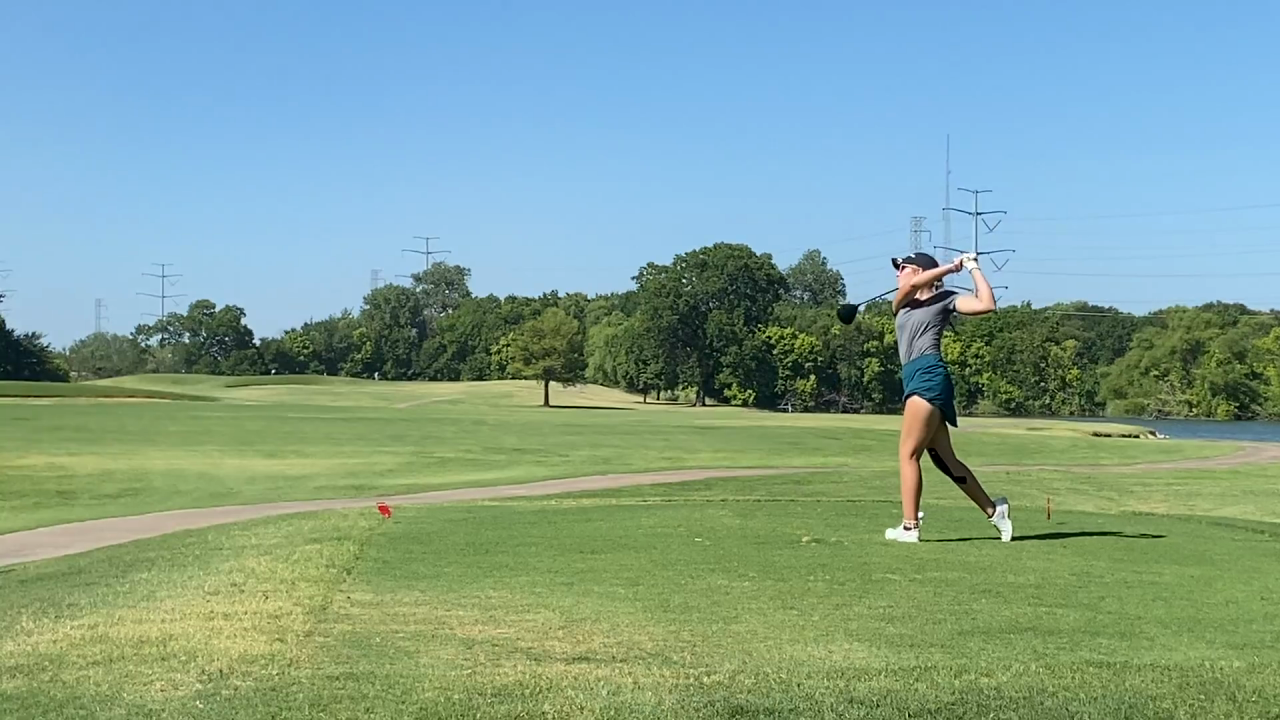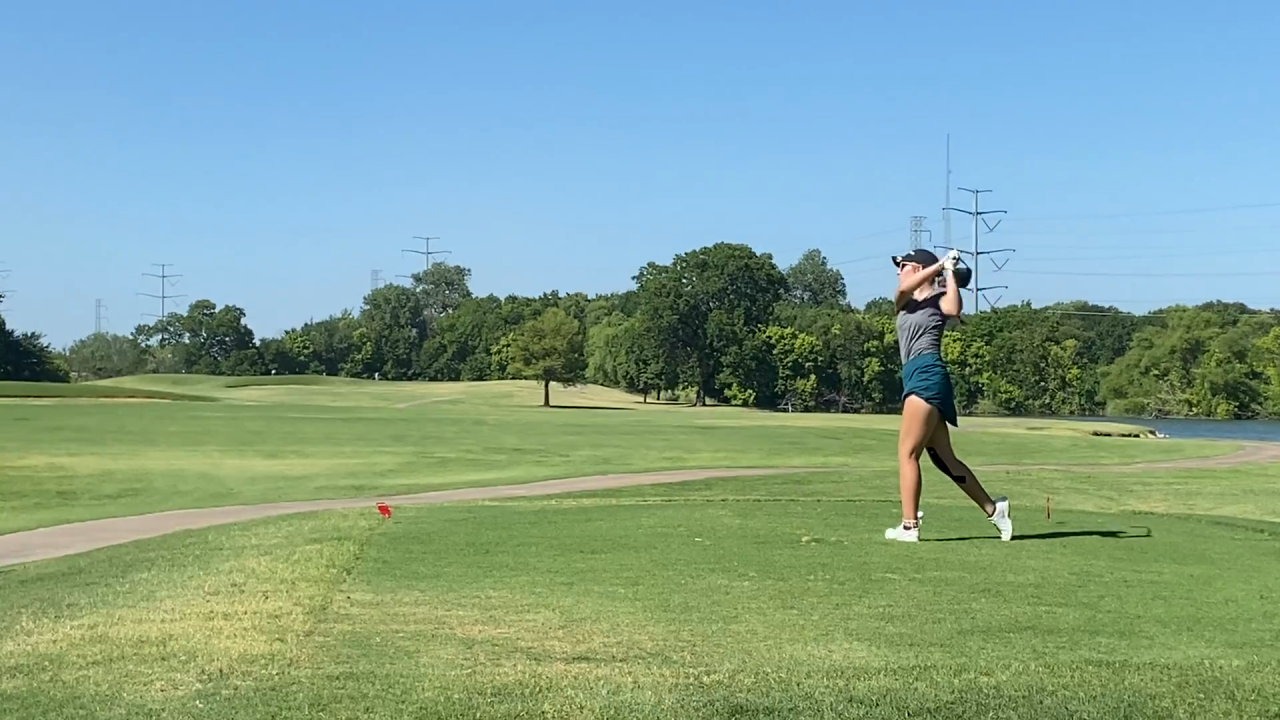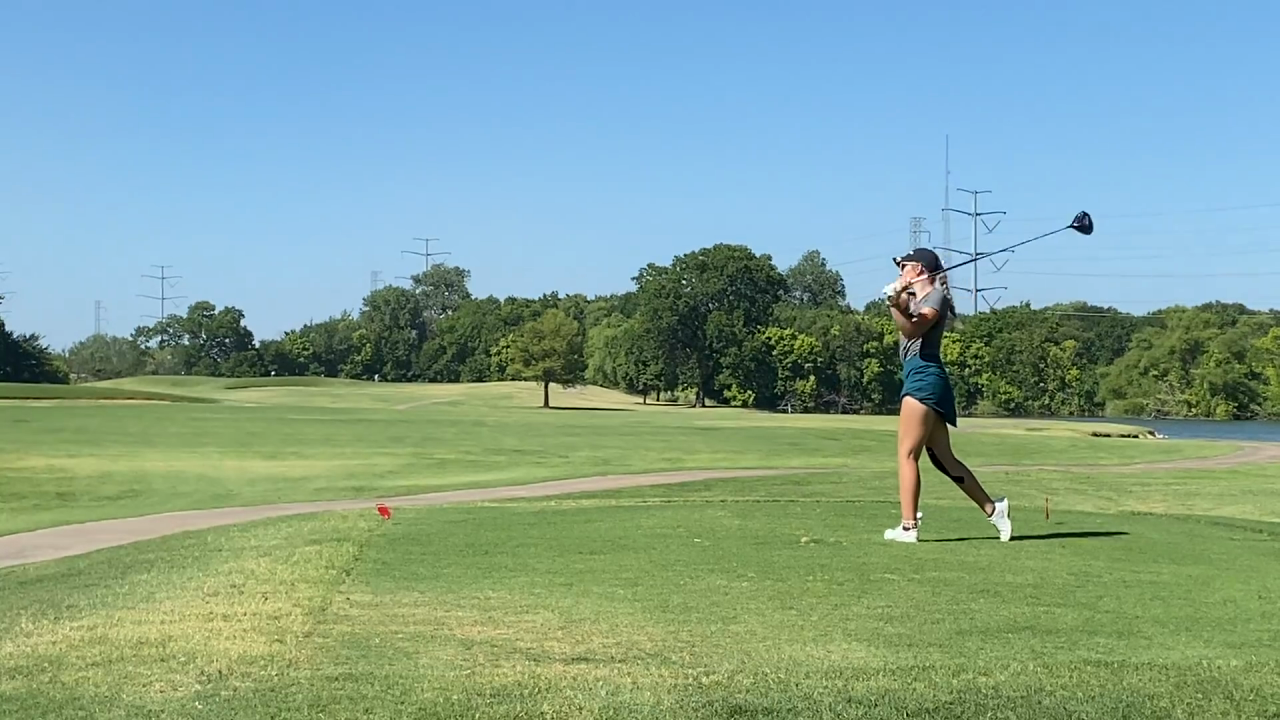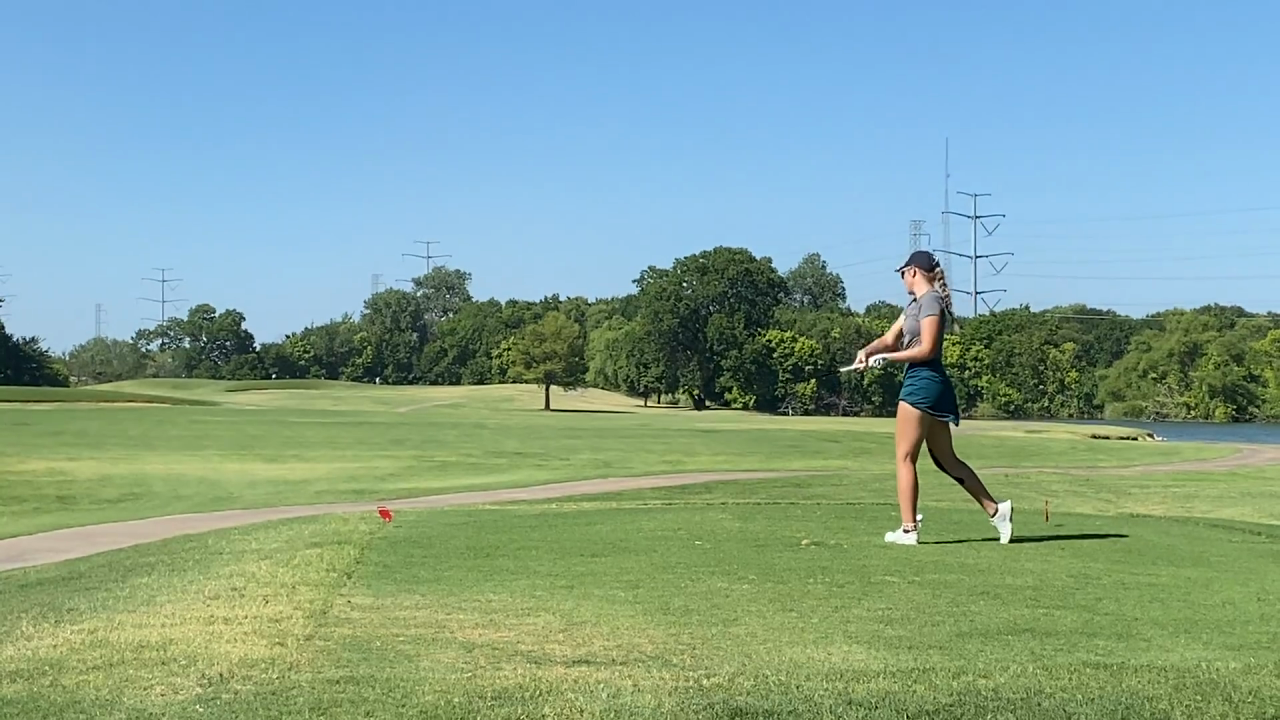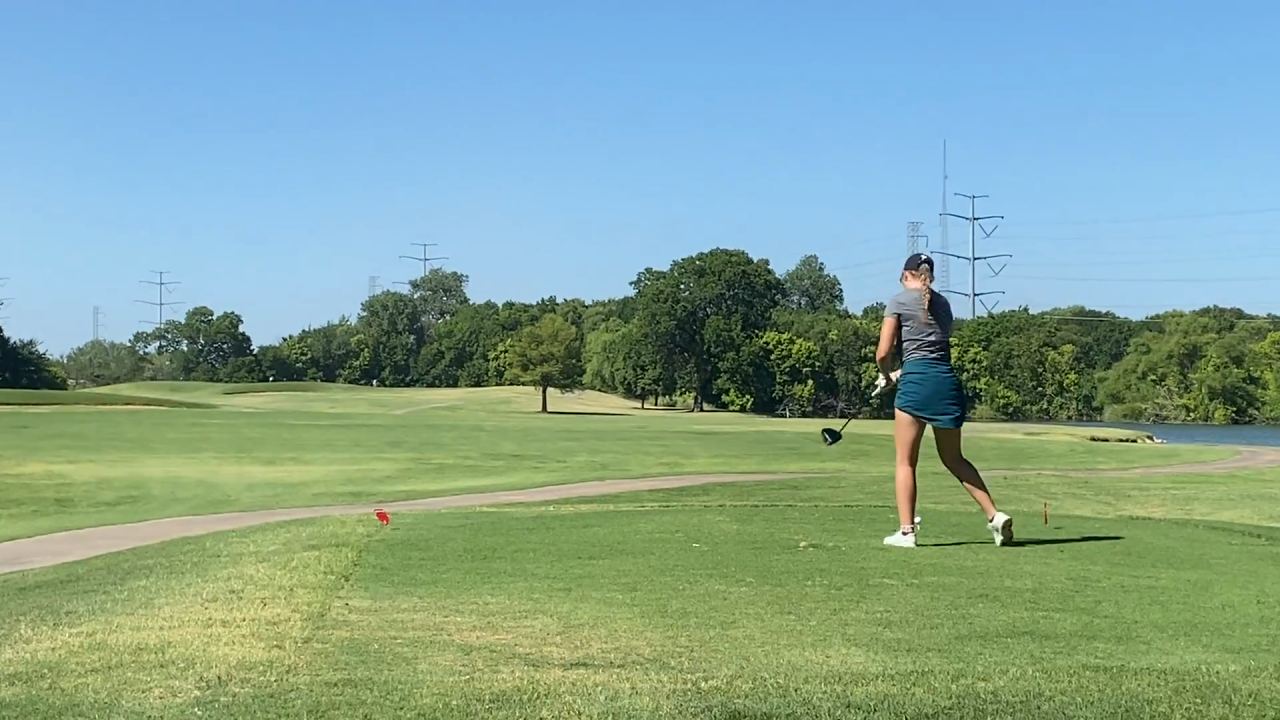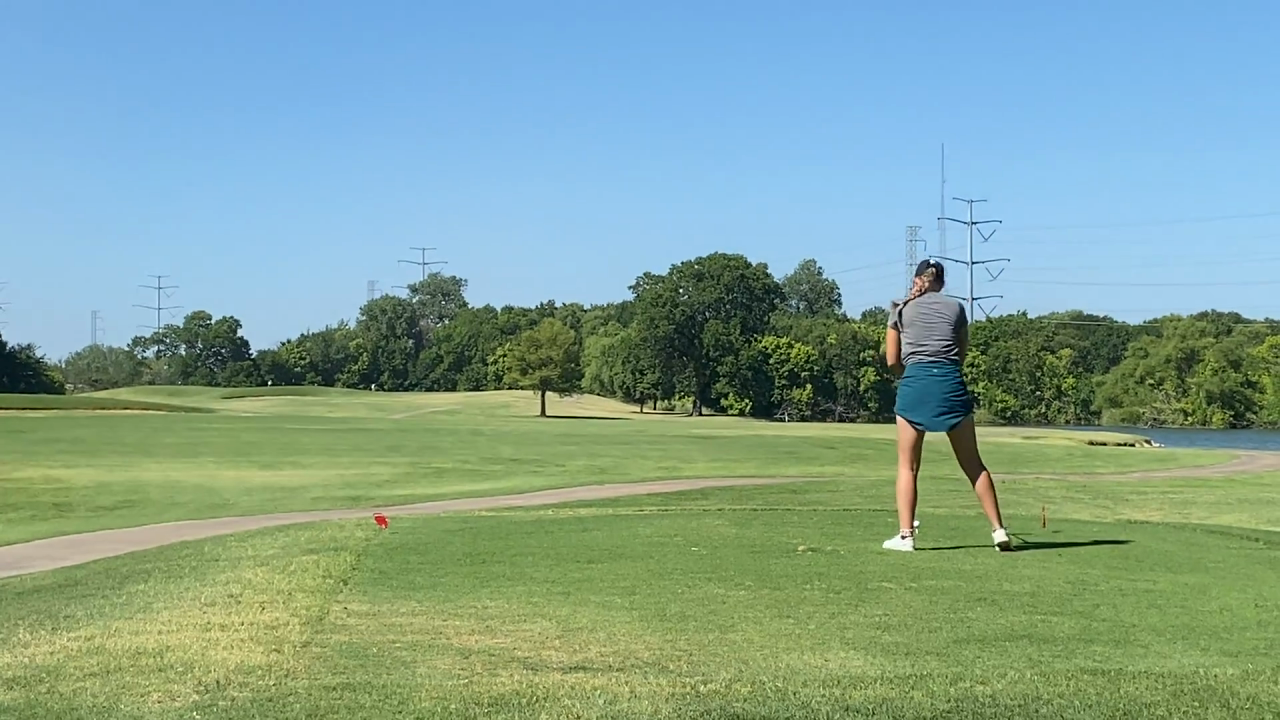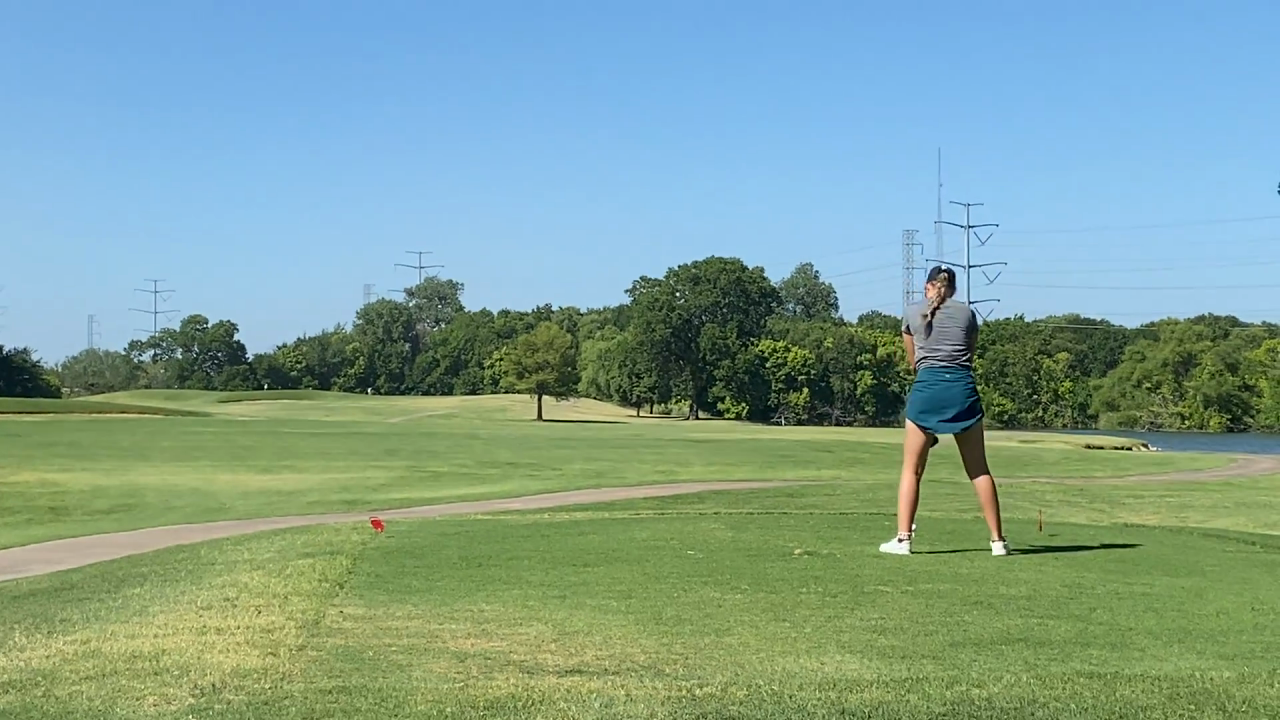
dt=0.2s
person 1, frame 1
left shoulder: (945, 298)
right shoulder: (901, 303)
left elbow: (987, 304)
right elbow: (912, 284)
left wrist: (973, 268)
right wrist: (953, 266)
left hip: (929, 376)
right hip: (915, 379)
left knee: (908, 453)
right knee: (944, 459)
left ankle: (909, 526)
right ankle: (993, 510)
person 1, frame 2
left shoulder: (941, 296)
right shoulder: (904, 300)
left elbow: (954, 309)
right elbow: (904, 289)
left wrist: (950, 270)
right wrist: (938, 265)
left hip: (927, 375)
right hip: (916, 378)
left knee: (907, 453)
right knee: (943, 457)
left ankle: (909, 526)
right ankle: (994, 509)
person 1, frame 3
left shoulder: (937, 297)
right shoulder: (910, 294)
left elbow: (911, 329)
right elbow: (900, 314)
left wrist: (898, 306)
right wrist: (894, 299)
left hip: (924, 377)
right hip: (919, 379)
left knee: (907, 454)
right knee: (942, 457)
left ankle: (908, 526)
right ankle: (993, 509)
person 1, frame 4
left shoulder: (931, 300)
right shoulder: (916, 302)
left elbow: (926, 349)
right elbow: (890, 339)
left wrist: (886, 358)
right wrist: (868, 350)
left hip: (922, 382)
right hip: (930, 383)
left knee: (905, 457)
right knee: (945, 458)
left ankle: (908, 529)
right ankle: (995, 510)
person 1, frame 5
left shoulder: (898, 301)
right shoulder: (942, 302)
left elbow: (883, 352)
left wrist: (887, 374)
right wrist: (900, 372)
left hip: (917, 383)
right hip: (946, 381)
left knee: (905, 461)
right knee: (954, 459)
left ankle: (906, 532)
right ankle: (995, 514)
person 1, frame 6
left shoulder: (900, 308)
right shoulder: (956, 307)
left elbow: (893, 360)
right elbow: (961, 354)
left hip: (915, 385)
right hip: (951, 384)
left knee: (907, 466)
right knee: (972, 462)
left ankle: (905, 535)
right ankle: (998, 529)
person 1, frame 7
left shoulder: (912, 314)
right shoulder: (968, 313)
left hip: (927, 389)
right hip: (963, 389)
left knee: (911, 470)
right knee: (979, 470)
left ankle: (902, 539)
right ankle: (997, 540)
